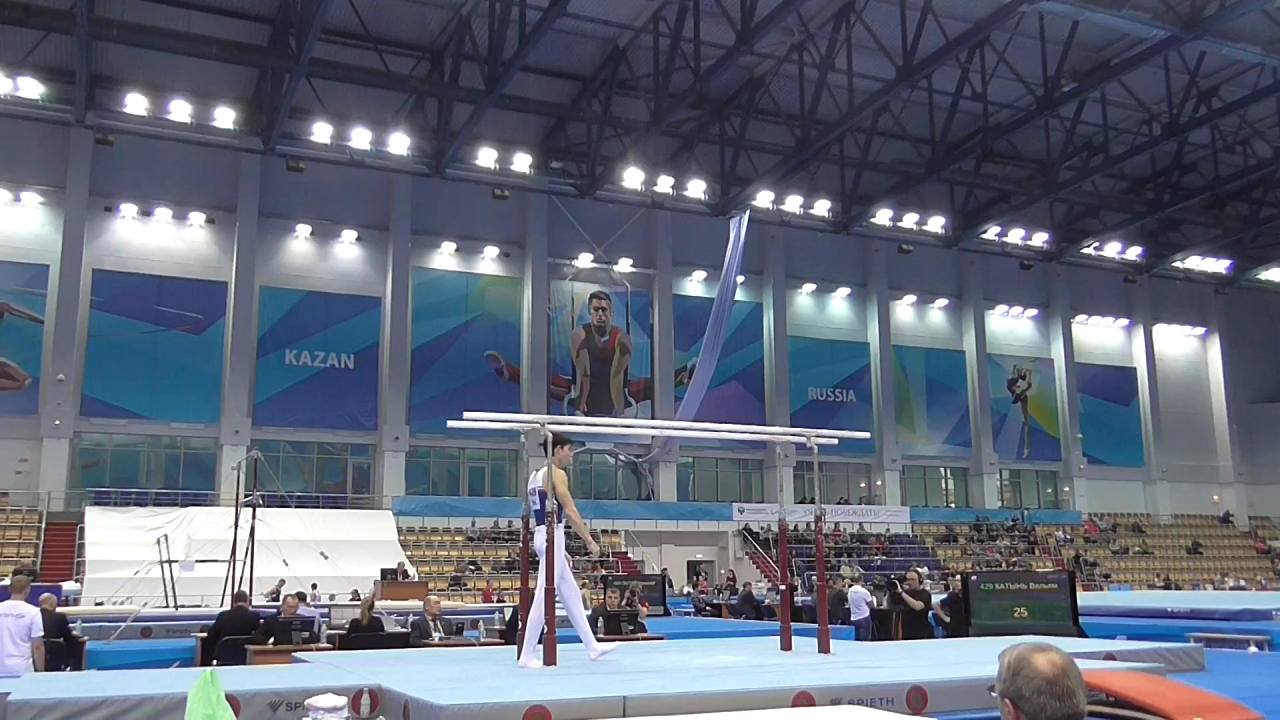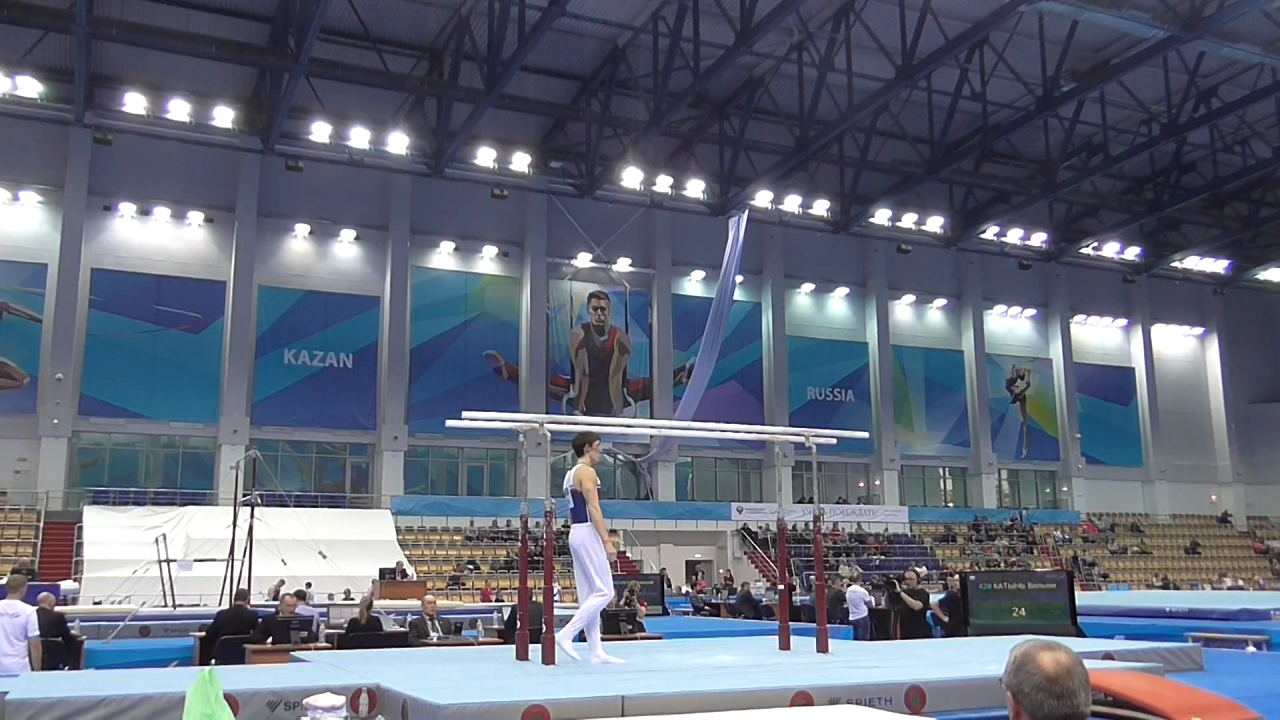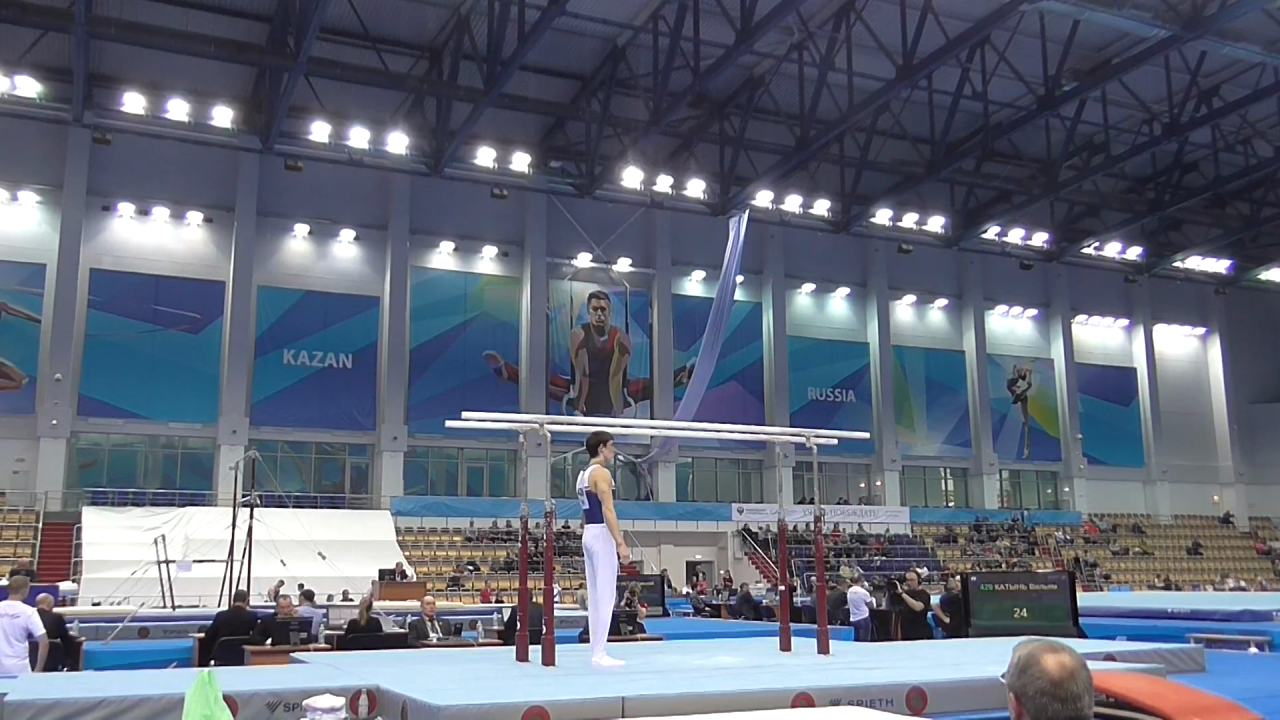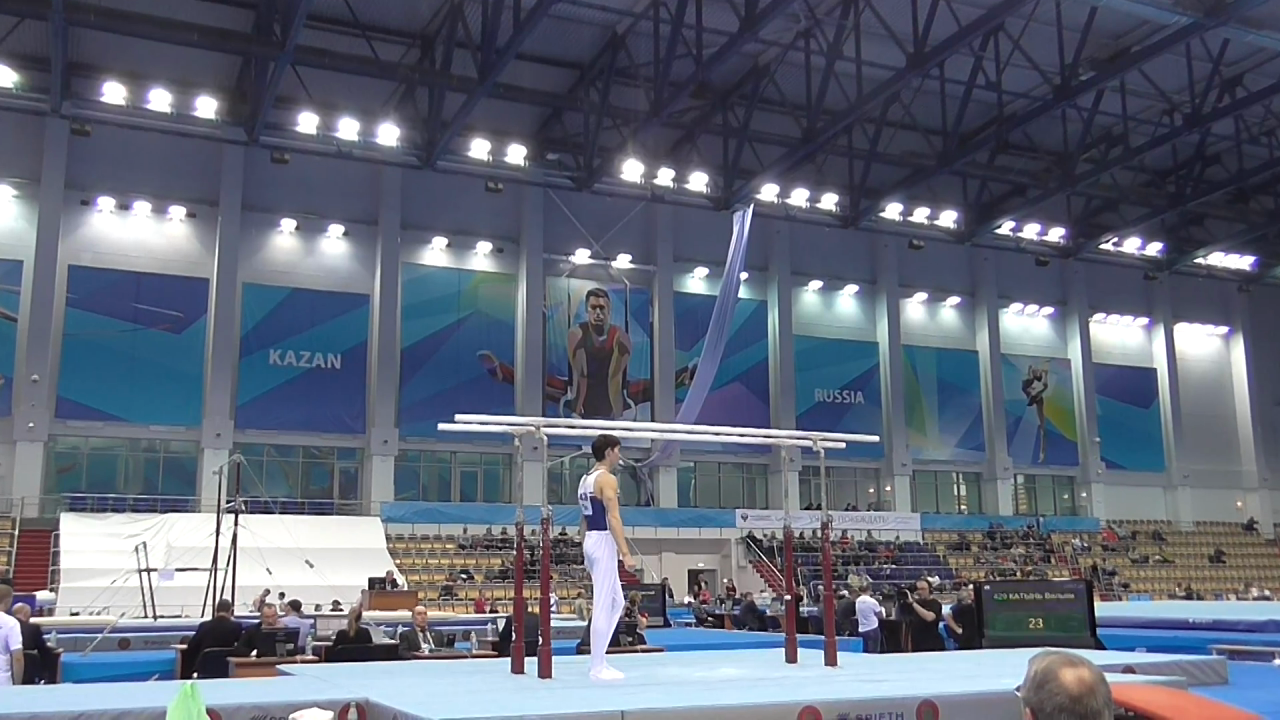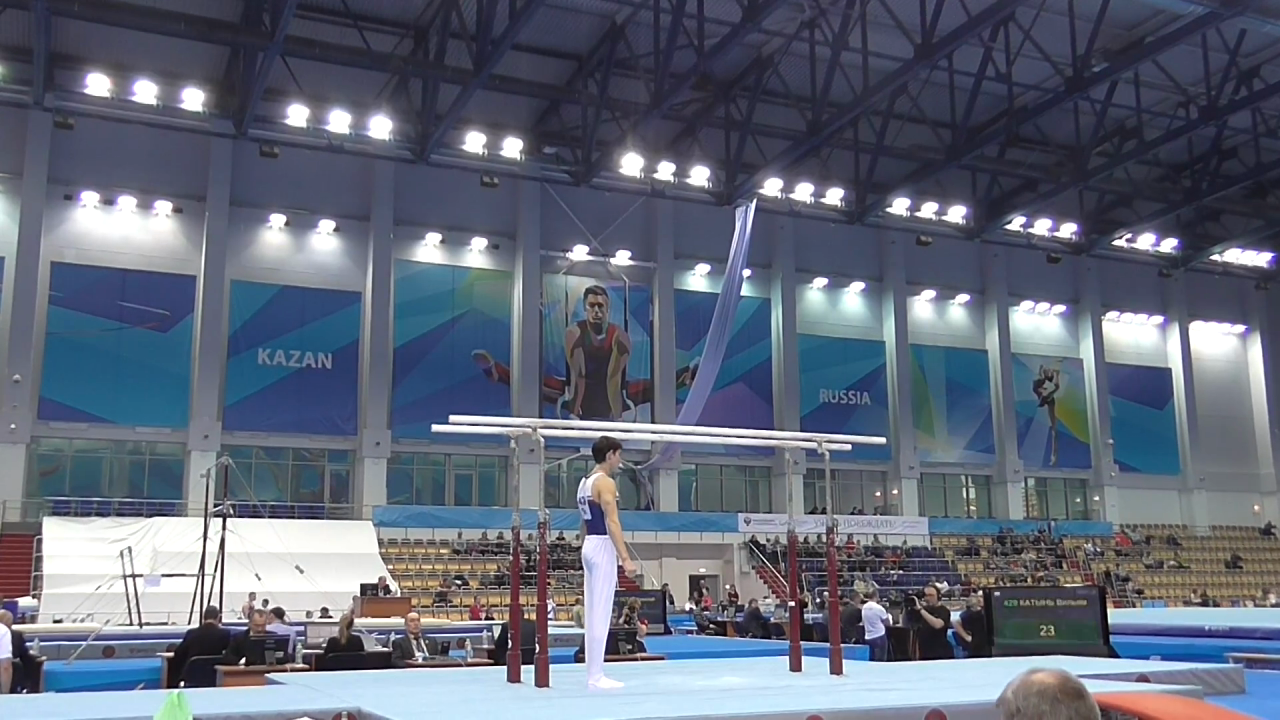
dt=0.4s
person 1, frame 1
left shoulder: (535, 476)
right shoulder: (557, 474)
right elbow: (570, 511)
right wrist: (589, 540)
left hip: (542, 534)
right hip: (552, 536)
left knee: (571, 596)
right knee: (544, 598)
left ankle: (592, 647)
right ankle: (527, 654)
person 1, frame 2
left shoulder: (571, 473)
right shoulder: (587, 471)
right elbow: (594, 508)
right wrist: (606, 540)
left hip: (576, 533)
right hip: (587, 533)
left knee: (589, 594)
right knee: (605, 591)
left ankle: (595, 651)
right ankle: (566, 634)
person 1, frame 3
left shoulder: (583, 475)
right shoulder: (602, 473)
right elbow: (608, 510)
right wrist: (621, 543)
left hip: (588, 534)
right hip: (601, 535)
left knee: (598, 597)
right knee: (605, 597)
left ankle: (598, 651)
right ankle: (599, 654)
person 1, frame 4
left shoulder: (585, 479)
right shoulder: (607, 478)
right elbow: (613, 518)
right wrist: (626, 552)
left hip: (589, 540)
right hip: (603, 541)
left knee: (615, 603)
right knee: (603, 606)
left ankle: (599, 660)
right ankle: (597, 668)
person 1, frame 5
left shoulder: (585, 482)
right shoulder: (605, 481)
right elbow: (612, 521)
right wrist: (625, 557)
left hip: (589, 545)
right hip: (603, 547)
left knee: (594, 613)
right knee: (601, 614)
left ankle: (594, 672)
right ankle: (596, 676)
